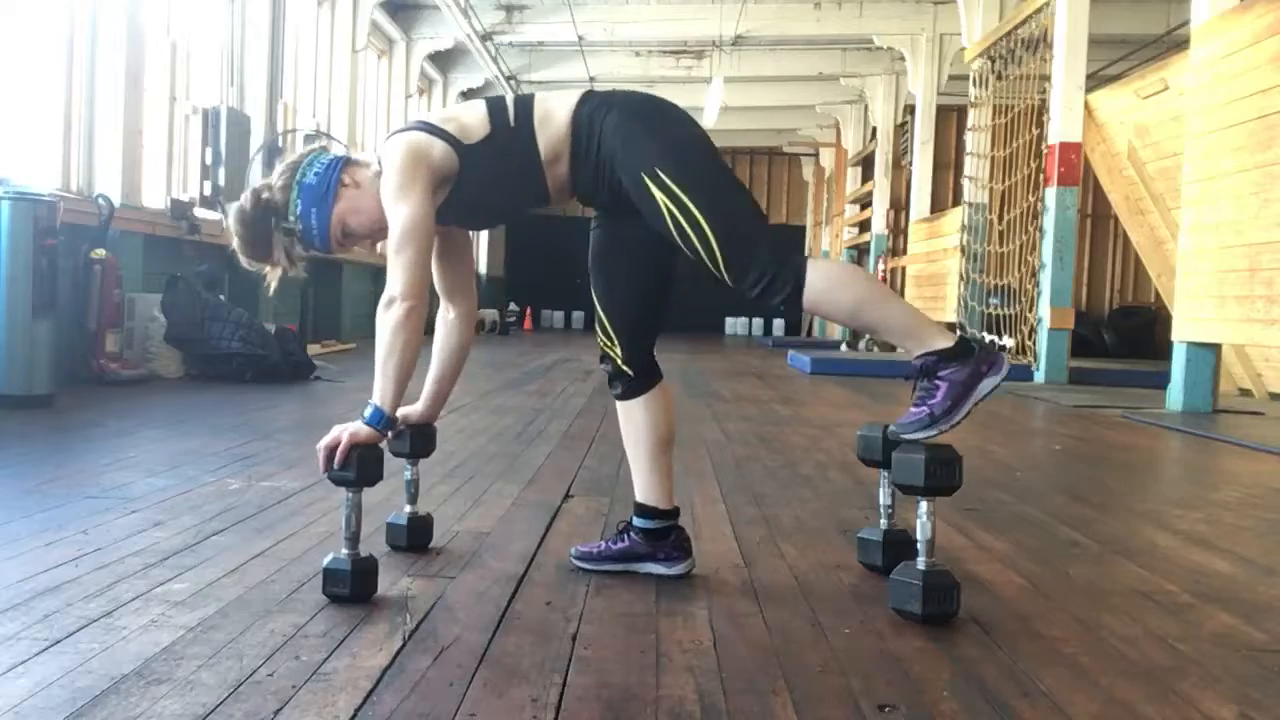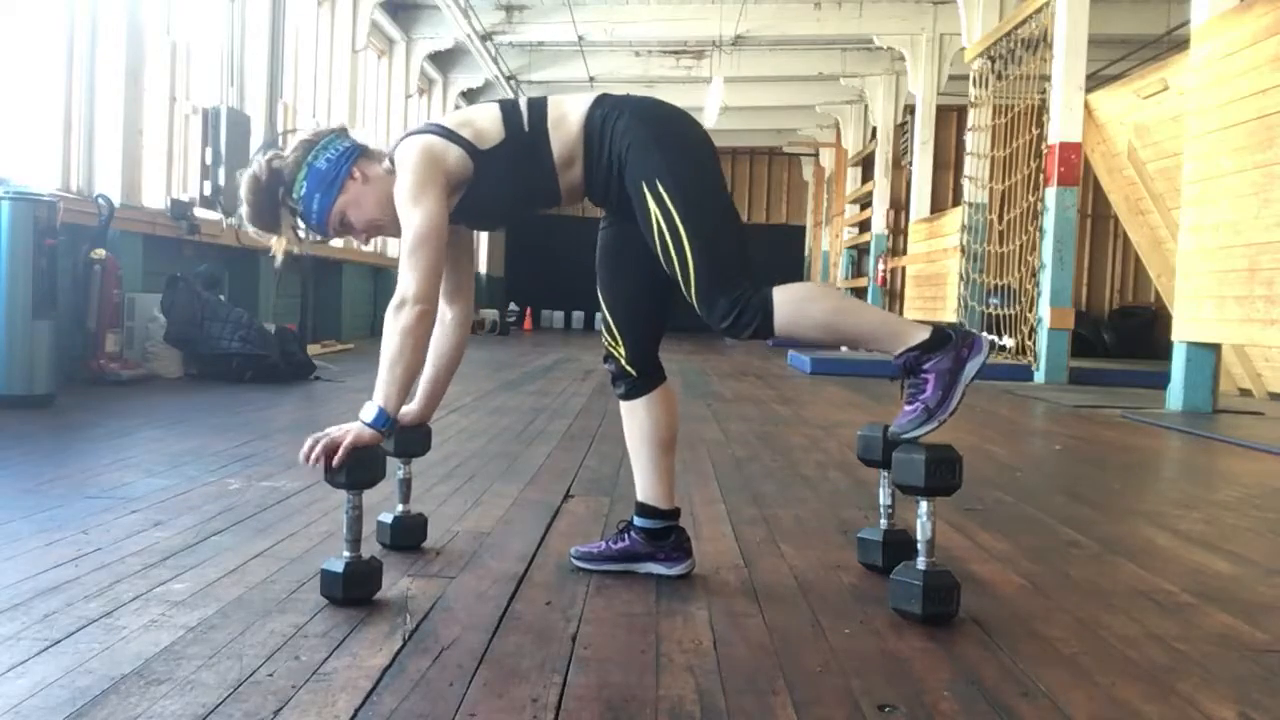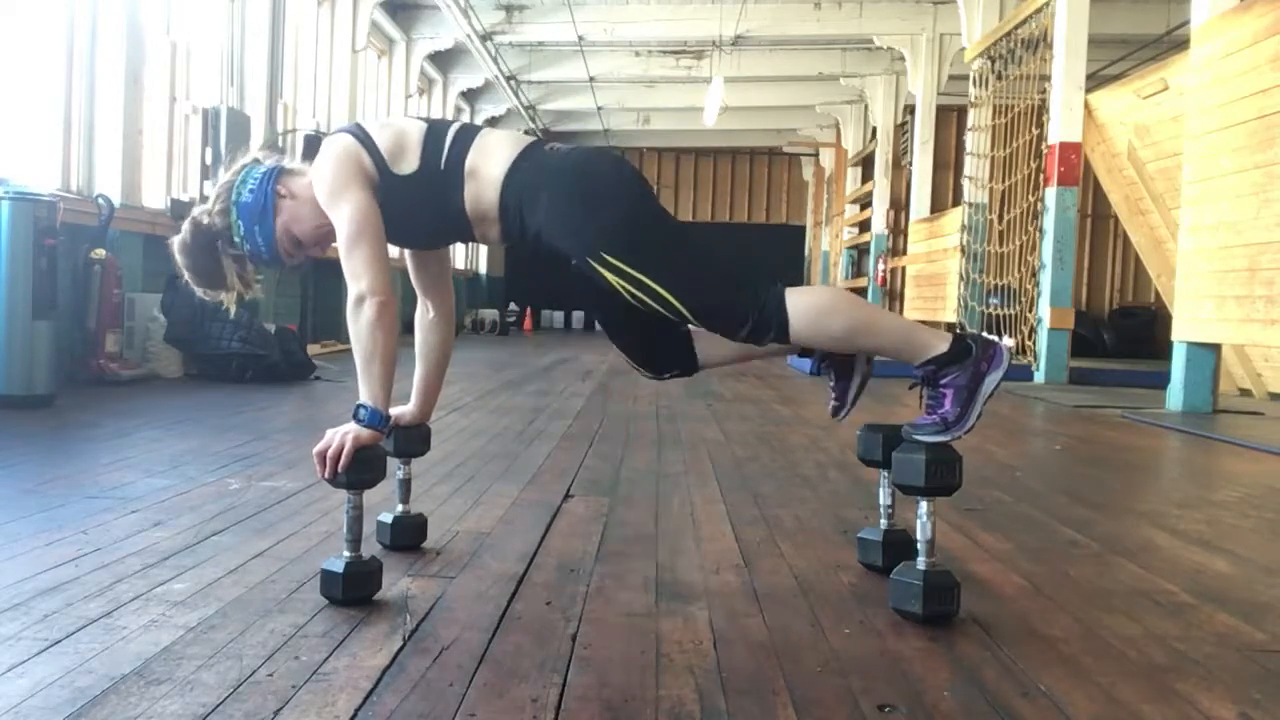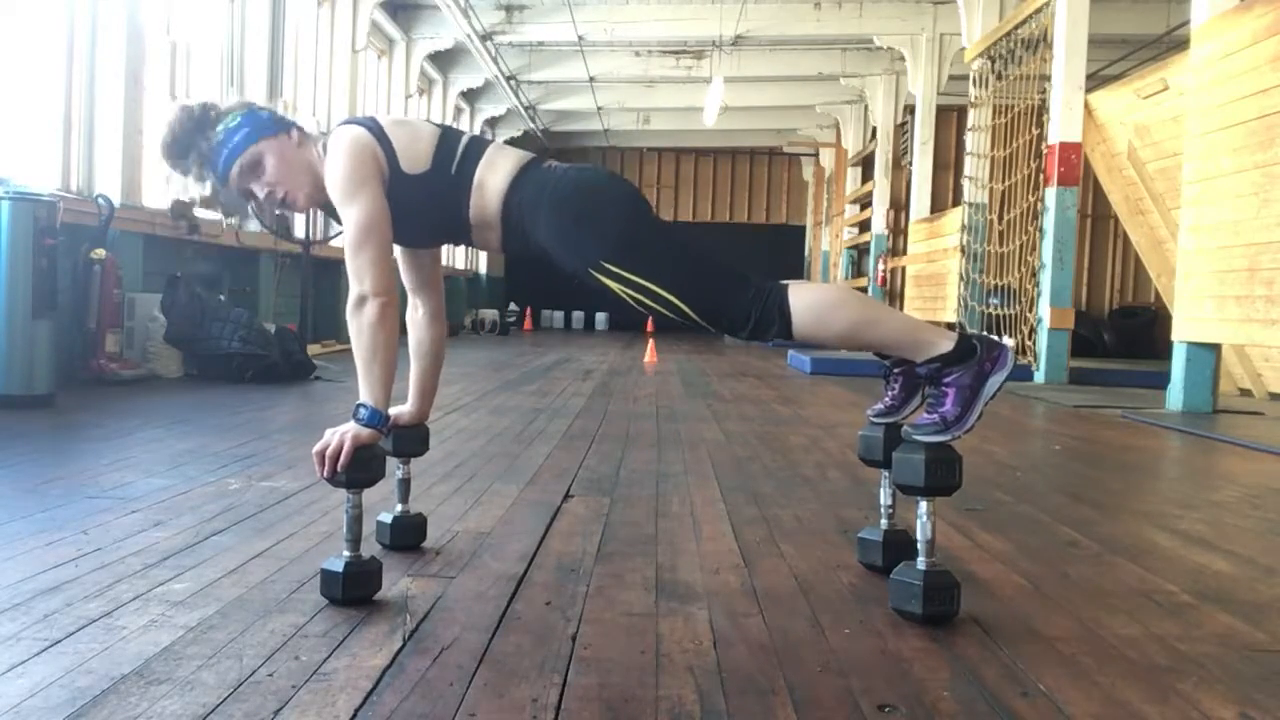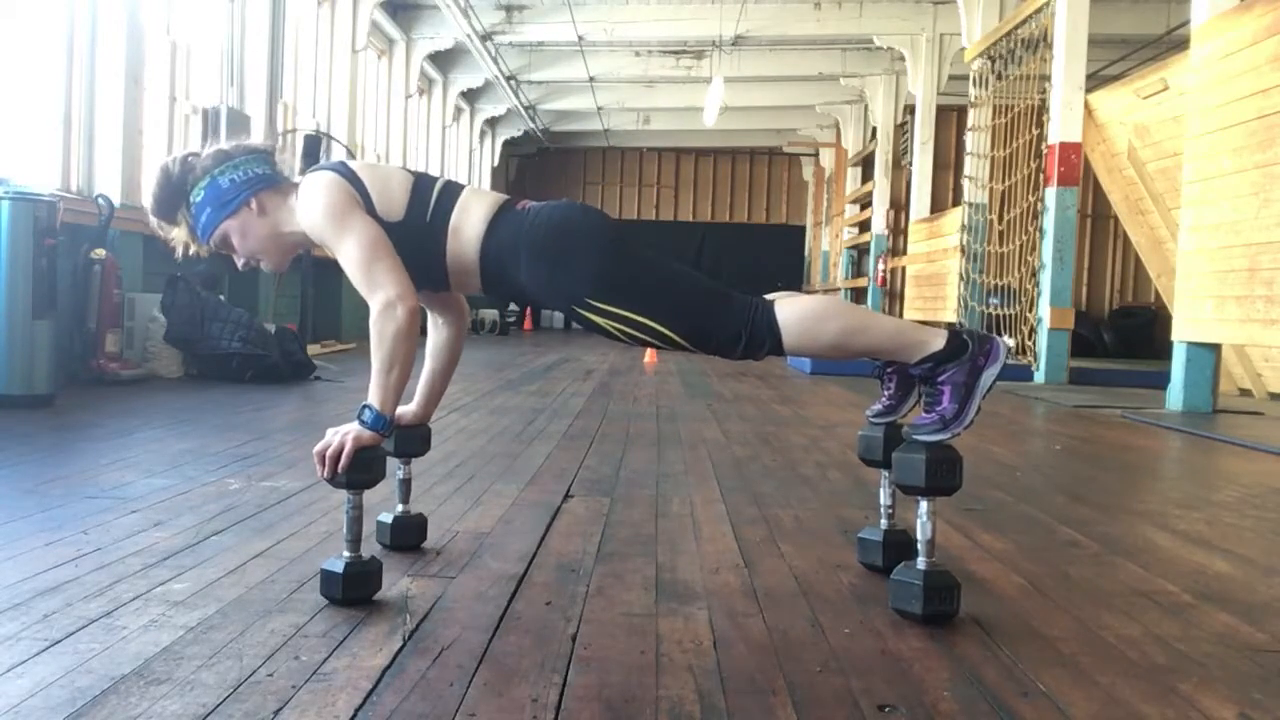
dt=1s
person 1, frame 1
left shoulder: (405, 160)
right shoulder: (432, 200)
left elbow: (401, 304)
right elbow: (456, 309)
left wrist: (377, 418)
right wrist: (427, 408)
left hip: (636, 140)
right hip: (618, 184)
left knee: (764, 275)
right knee: (625, 359)
left ankle: (953, 358)
right ankle: (657, 530)
person 1, frame 2
left shoulder: (419, 163)
right shoulder: (440, 190)
left elbow: (412, 303)
right elbow: (452, 307)
left wrist: (377, 418)
right wrist: (419, 410)
left hip: (648, 148)
right hip: (628, 182)
left knee: (732, 308)
right knee: (630, 359)
left ankle: (932, 346)
right ankle: (657, 531)
person 1, frame 3
left shoulder: (337, 166)
right shoulder: (389, 191)
left elbow: (371, 299)
right elbow: (435, 305)
left wrist: (369, 416)
right wrist: (416, 410)
left hip: (579, 201)
right hip: (576, 201)
left knee: (747, 310)
right knee: (660, 352)
left ankle: (951, 356)
right ankle: (826, 349)
person 1, frame 4
left shoulder: (348, 152)
right shoulder: (384, 184)
left elbow: (371, 298)
right elbow: (424, 301)
left wrist: (370, 416)
right wrist: (416, 409)
left hip: (576, 215)
right hip: (573, 213)
left knee: (752, 310)
right knee: (745, 306)
left ankle: (956, 354)
right ankle: (914, 359)
person 1, frame 5
left shoulder: (321, 199)
right shoulder: (352, 204)
left elbow: (394, 307)
right elbow: (447, 312)
left wrist: (374, 419)
right wrist: (418, 411)
left hip: (559, 255)
right hip: (554, 247)
left knee: (745, 331)
right knee: (737, 324)
left ankle: (947, 351)
right ankle: (907, 359)
